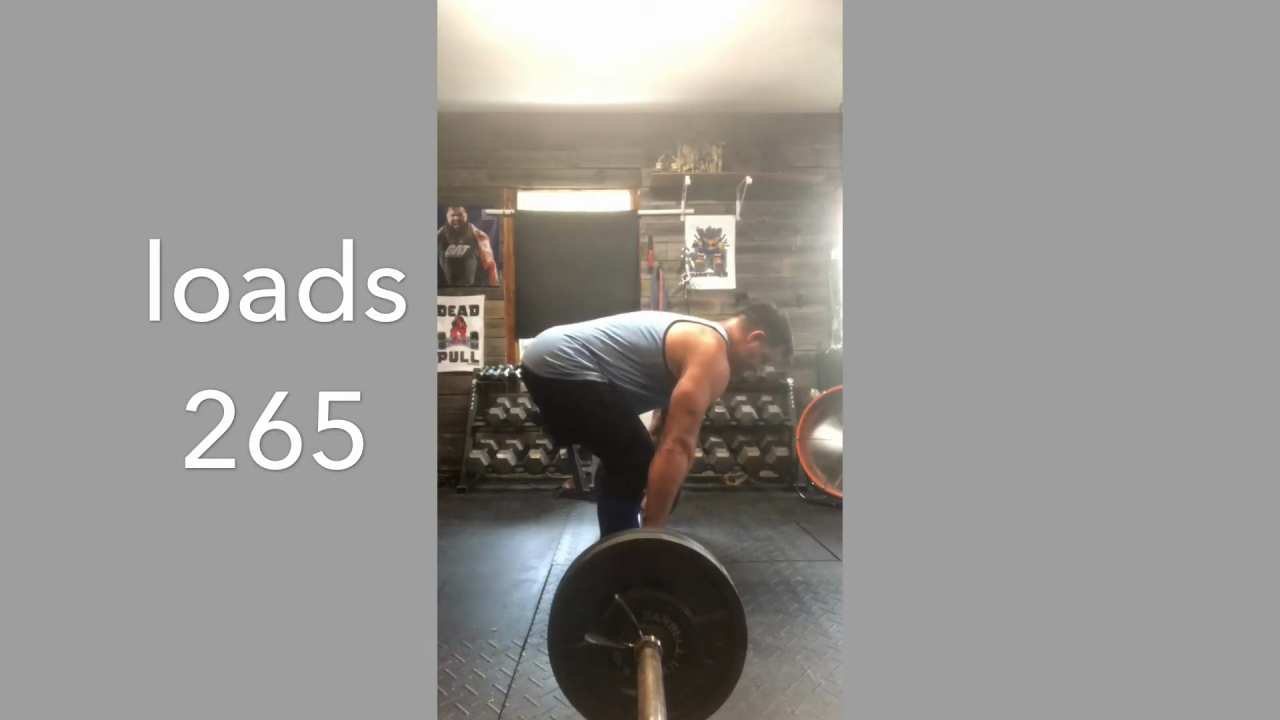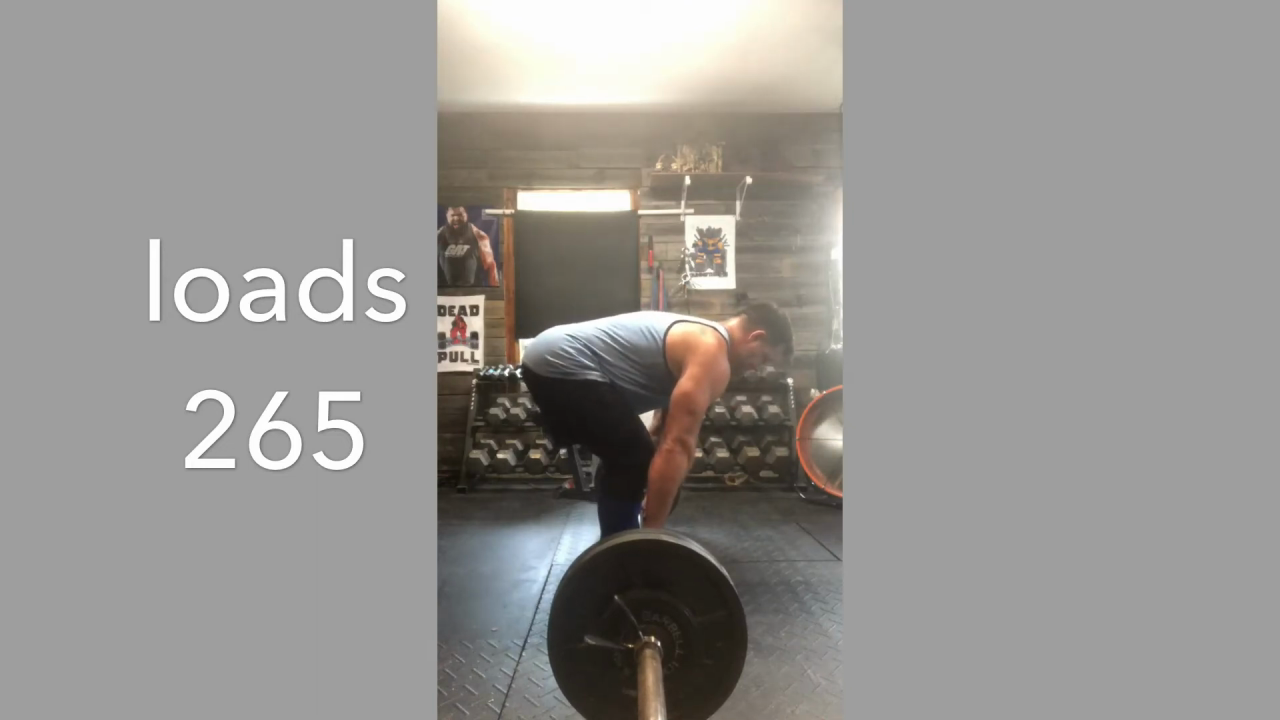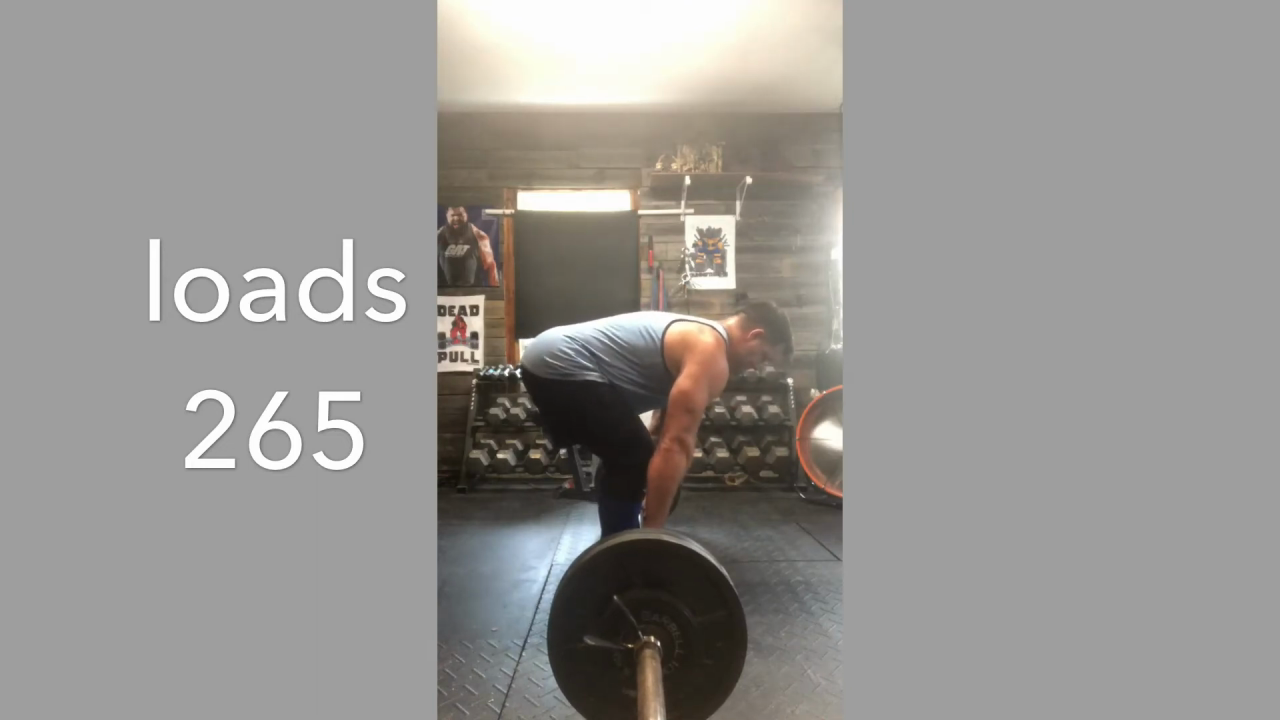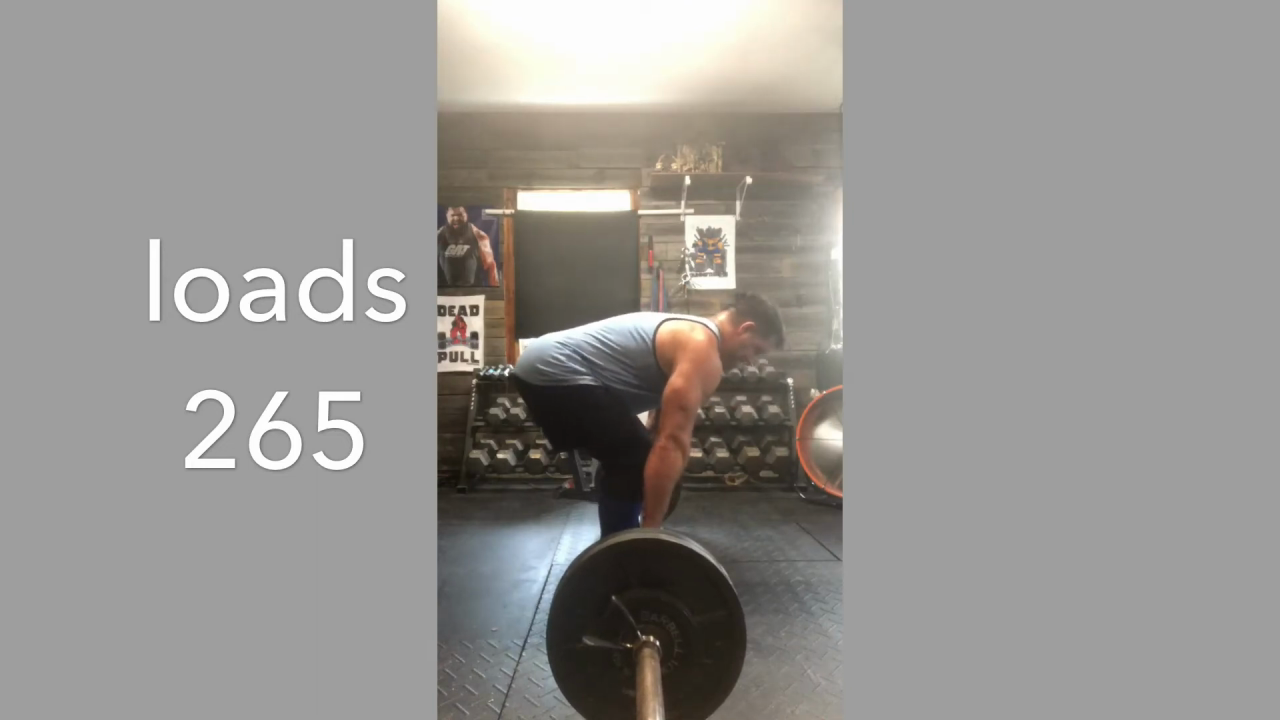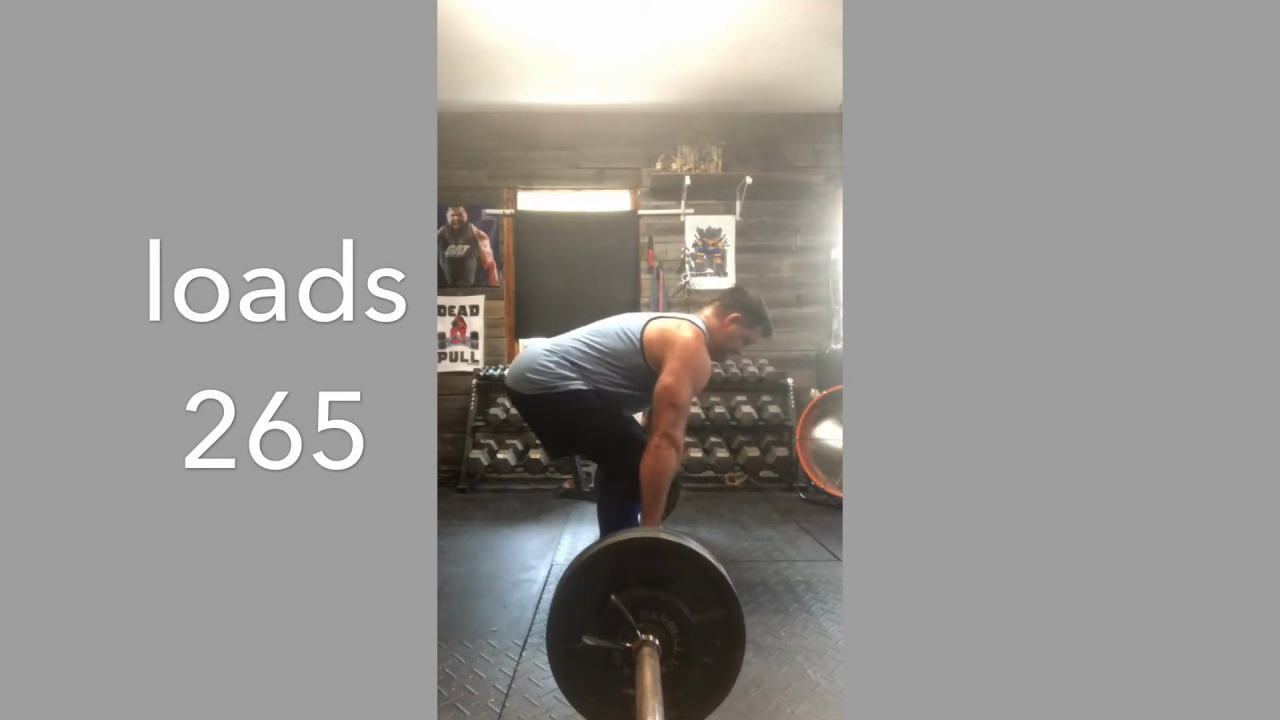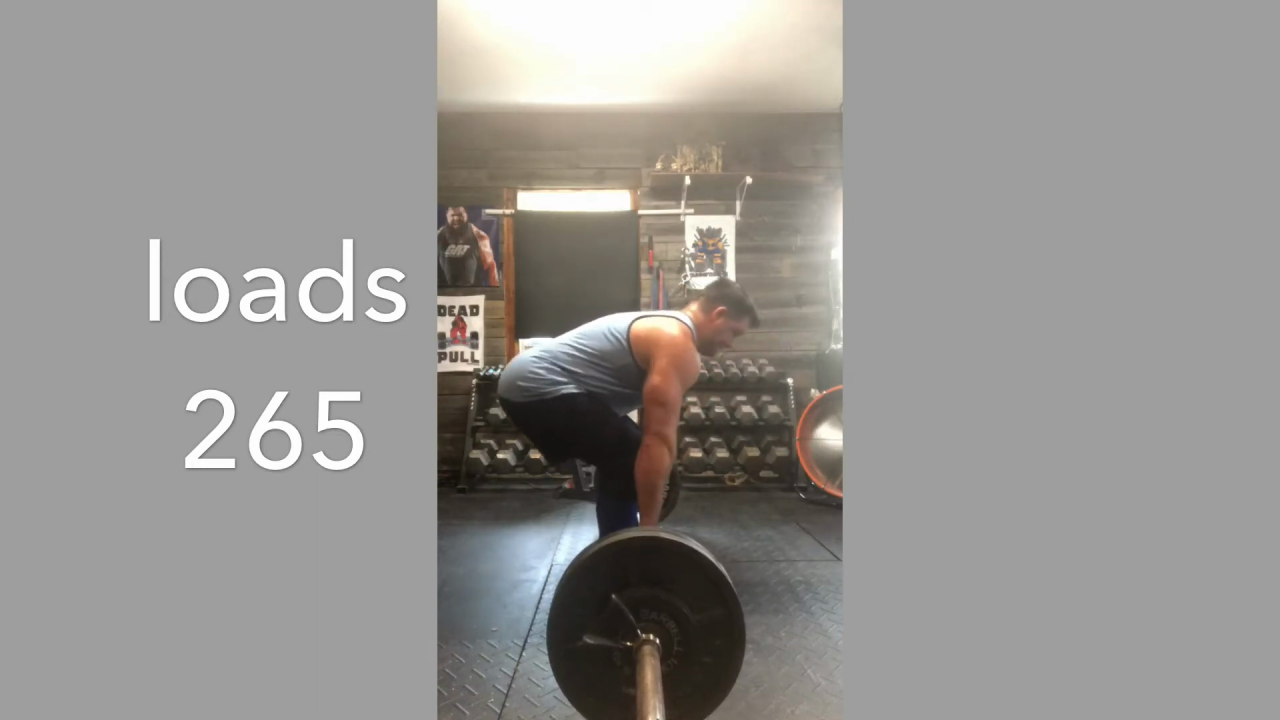
dt=0.2s
person 1, frame 1
left shoulder: (699, 337)
right shoulder: (712, 354)
left elbow: (665, 435)
right elbow: (678, 446)
right wrist: (652, 530)
left hip: (547, 358)
right hip: (561, 366)
left knee: (625, 458)
right knee: (633, 461)
person 1, frame 2
left shoulder: (700, 337)
right shoulder: (712, 354)
left elbow: (667, 434)
right elbow: (677, 446)
right wrist: (652, 530)
left hip: (548, 357)
right hip: (562, 365)
left knee: (626, 458)
right knee: (634, 461)
person 1, frame 3
left shoulder: (698, 335)
right shoulder: (710, 353)
left elbow: (666, 435)
right elbow: (676, 445)
right wrist: (652, 531)
left hip: (547, 359)
right hip: (560, 366)
left knee: (627, 458)
right knee: (634, 461)
person 1, frame 4
left shoulder: (691, 333)
right shoulder: (703, 351)
left elbow: (661, 434)
right elbow: (672, 443)
right wrist: (650, 528)
left hip: (542, 365)
right hip: (553, 372)
left knee: (626, 459)
right knee: (634, 461)
person 1, frame 5
left shoulder: (679, 330)
right shoulder: (691, 347)
left elbow: (657, 433)
right elbow: (666, 441)
right wrist: (649, 528)
left hip: (535, 372)
right hip: (544, 379)
left knee: (624, 459)
right knee: (632, 463)
person 1, frame 6
left shoulder: (668, 328)
right shoulder: (679, 345)
left elbow: (650, 431)
right elbow: (659, 439)
right wrist: (648, 526)
left hip: (528, 378)
right hip: (537, 386)
left knee: (621, 458)
right knee: (628, 463)
